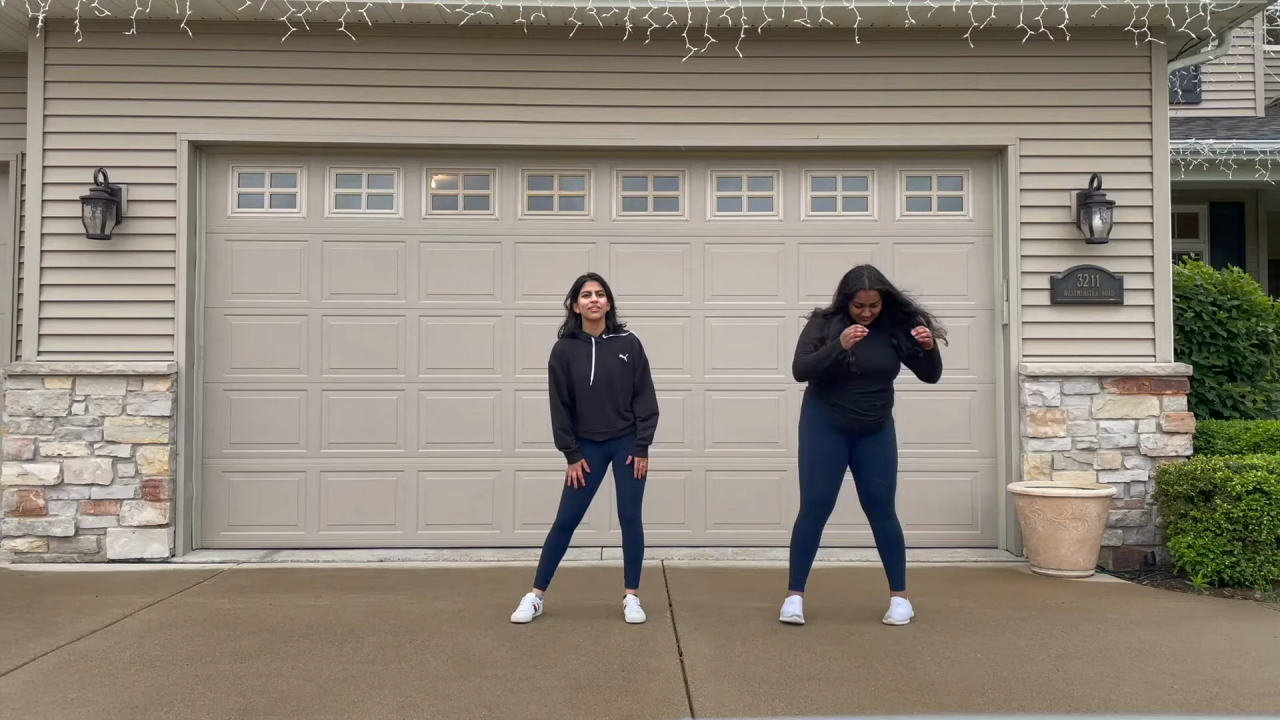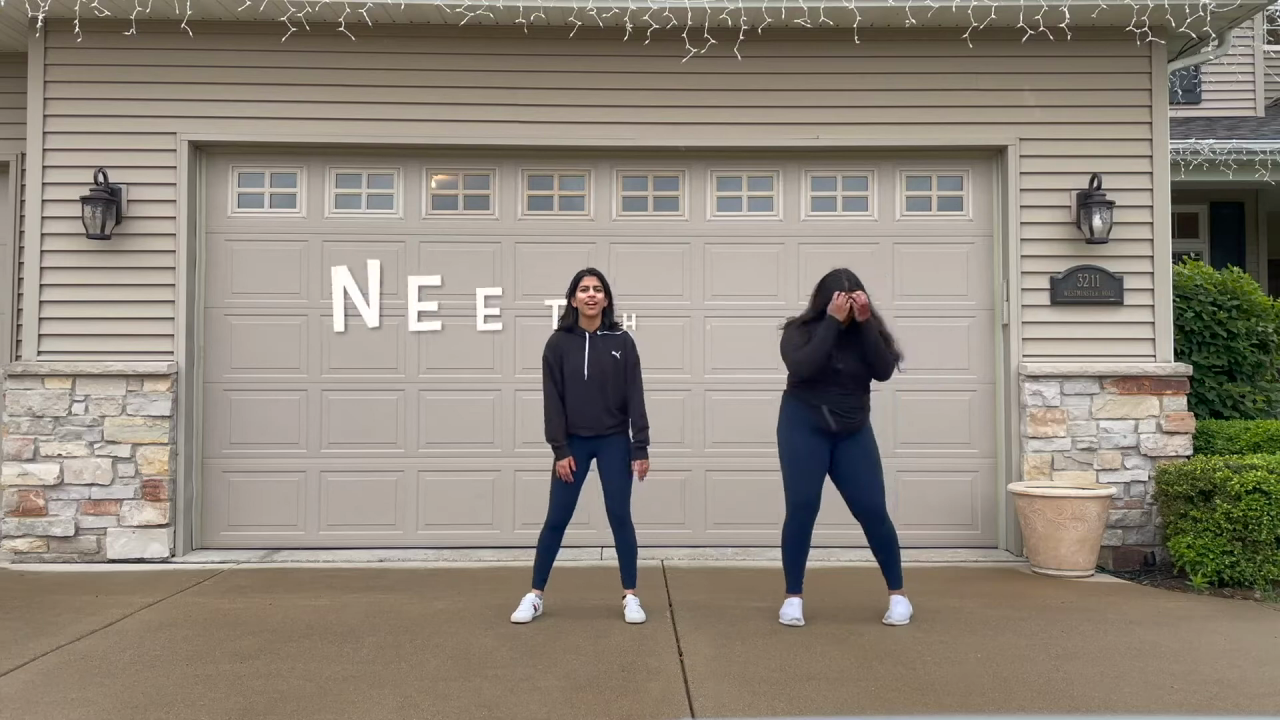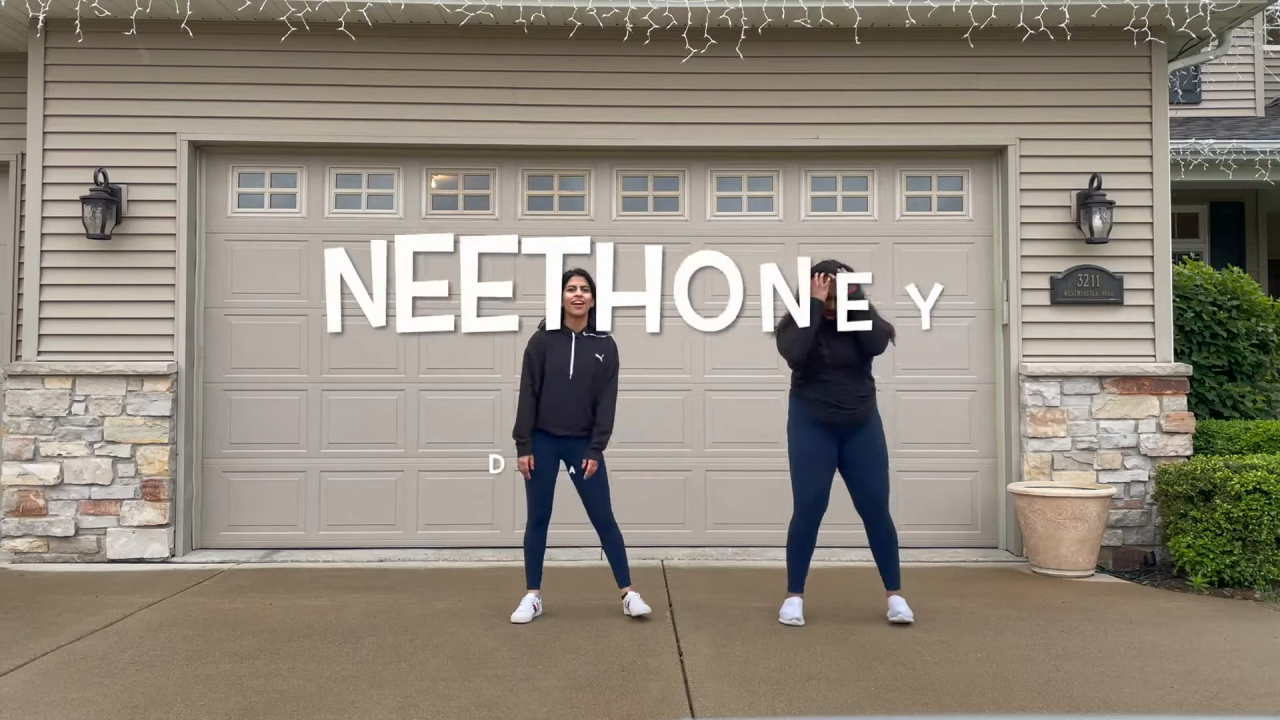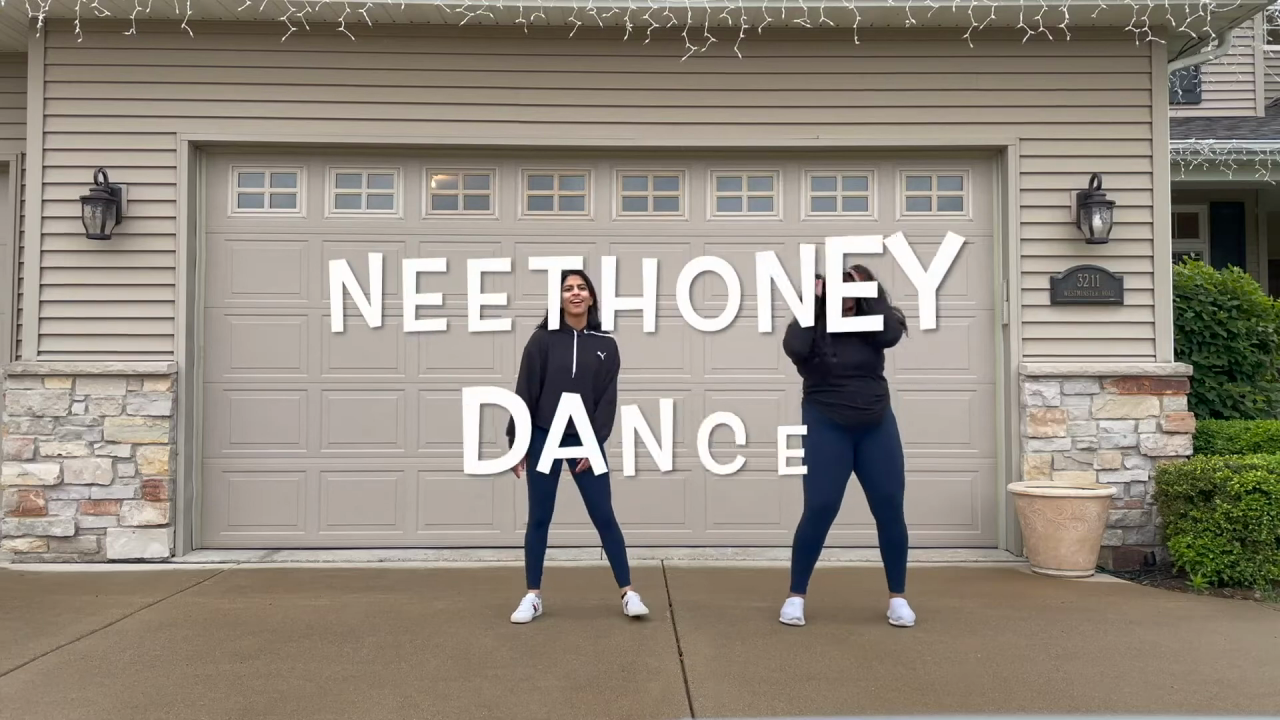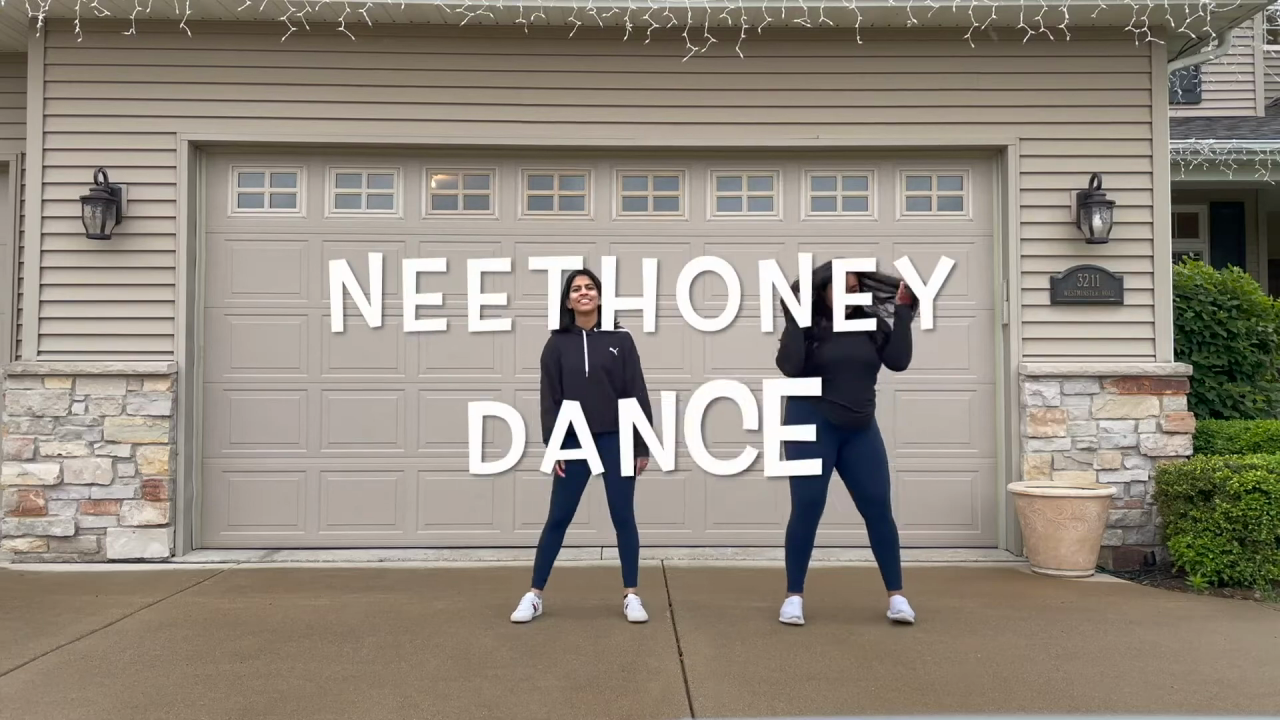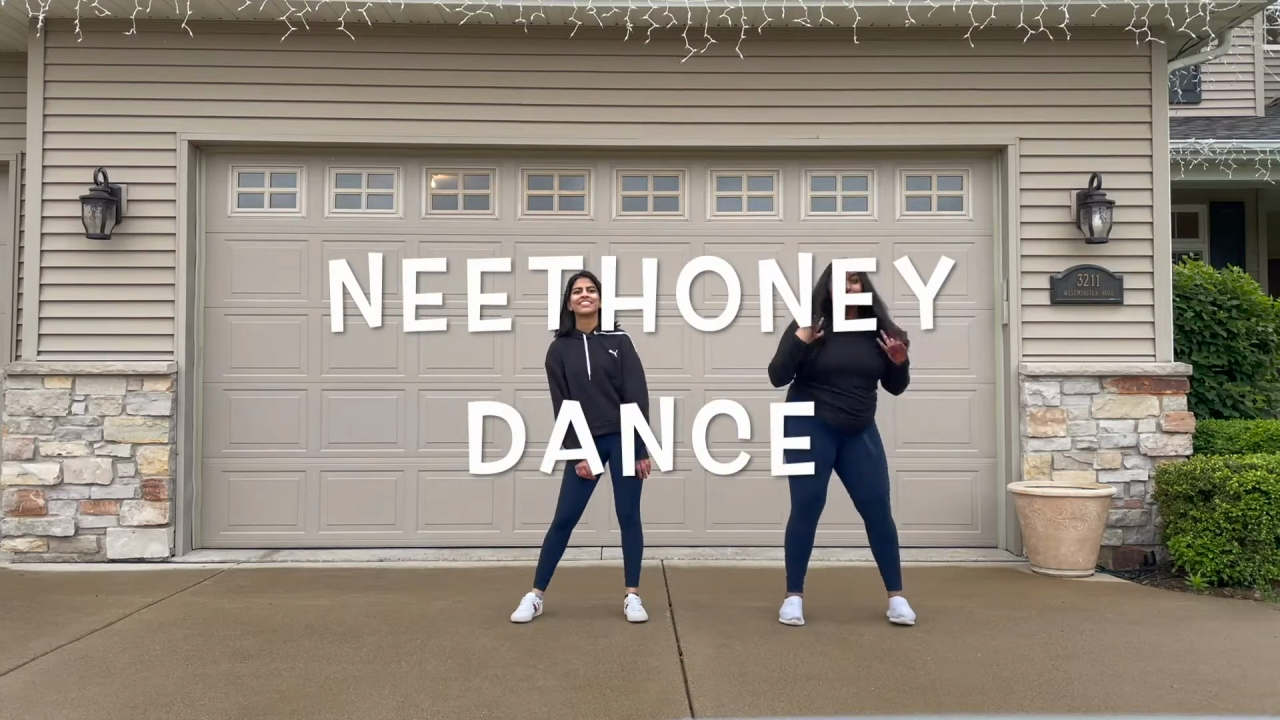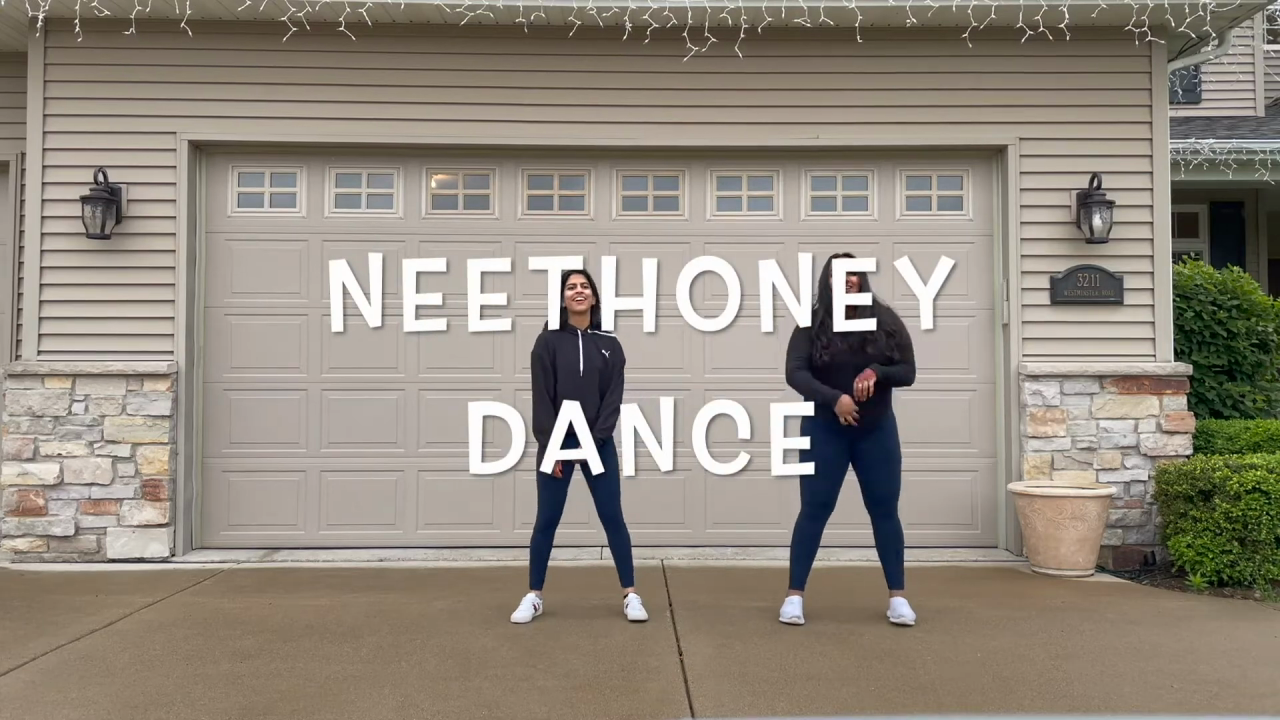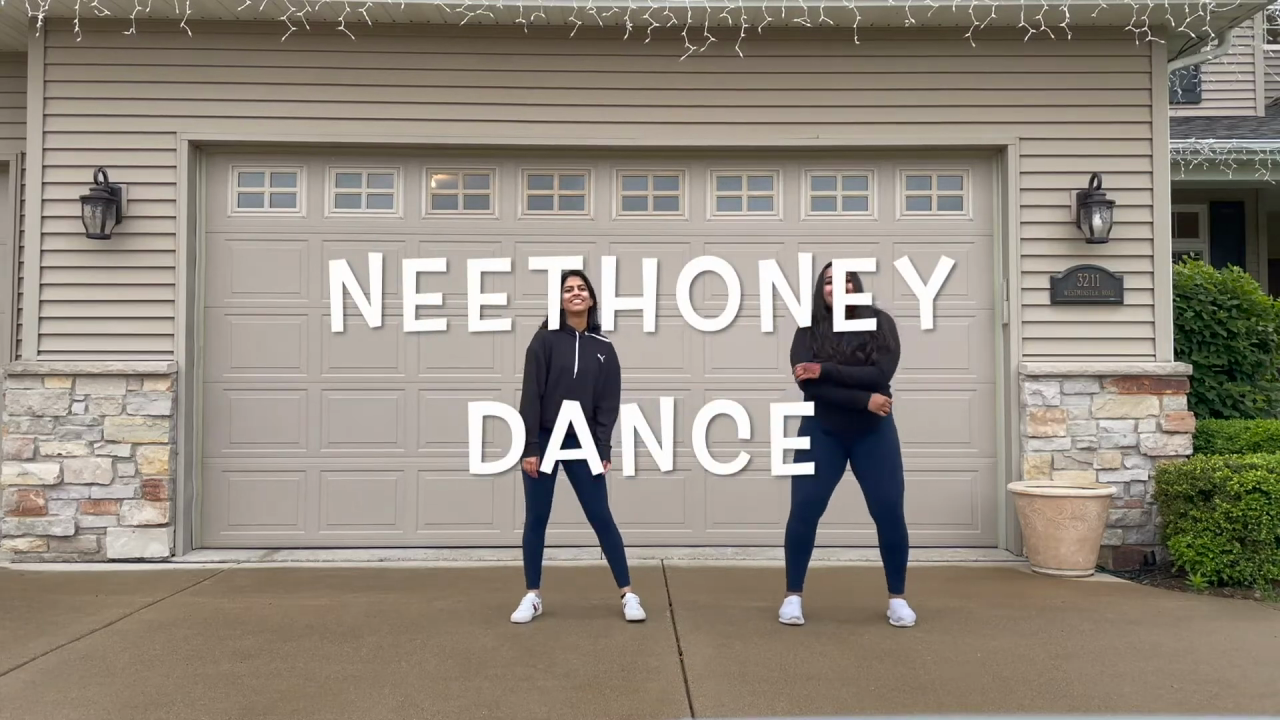
dt=0.3s
person 1, frame 1
left shoulder: (895, 329)
right shoulder: (823, 323)
left elbow: (930, 375)
right elbow: (801, 371)
left wrist: (928, 348)
right wrist: (839, 347)
left hip: (875, 431)
right hip: (824, 426)
left knee: (881, 509)
right knee: (815, 507)
left ankle: (899, 597)
right ankle: (795, 595)
person 1, frame 2
left shoulder: (866, 332)
right shoulder: (800, 330)
left elbow: (884, 371)
right elbow: (802, 368)
left wrist: (865, 323)
right wrist: (832, 322)
left hip: (853, 433)
right hip: (804, 429)
left knee: (872, 511)
right knee: (801, 510)
left ankle: (898, 594)
right ankle: (793, 597)
person 1, frame 3
left shoulder: (859, 319)
right shoulder: (795, 324)
left elbow: (877, 344)
right elbow: (796, 354)
left wrist: (856, 298)
right wrist: (814, 305)
left hip: (862, 426)
right hip: (812, 426)
left knee: (875, 508)
right knee: (809, 508)
left ankle: (895, 595)
right ankle: (794, 596)
person 1, frame 4
right shoulder: (809, 330)
left elbow: (890, 336)
right elbow: (795, 348)
left wrist: (868, 291)
right wrist: (811, 303)
left hip: (877, 428)
right hip: (826, 429)
left knee: (890, 510)
right knee: (819, 511)
left ankle: (897, 598)
right ankle: (796, 596)
person 1, frame 5
left shoulder: (872, 324)
right shoulder: (807, 326)
left elbow: (898, 362)
right elbow: (791, 368)
left wrist: (902, 311)
right wrist: (793, 318)
left hip: (860, 430)
right hip: (812, 427)
left knee: (878, 508)
right knee: (807, 509)
left ankle: (896, 595)
right ankle: (794, 596)
person 1, frame 6
left shoulder: (877, 331)
right shoulder: (809, 327)
left elbow: (895, 387)
right elbow: (777, 377)
left wrist: (900, 361)
right wrist: (798, 342)
left hip: (860, 432)
right hip: (810, 428)
left knee: (878, 509)
right knee: (806, 510)
left ankle: (896, 596)
right ankle: (793, 596)
person 1, frame 7
left shoulder: (884, 320)
right shoulder: (811, 325)
left elbow: (907, 372)
right elbow: (795, 375)
left wrist: (875, 373)
right wrist: (834, 399)
left hip: (876, 428)
right hip: (825, 430)
left knee: (884, 509)
right knee: (815, 509)
left ankle: (897, 596)
right ankle: (794, 595)
person 1, frame 8
left shoulder: (880, 324)
right shoulder: (808, 332)
left elbow: (881, 375)
right elbow: (811, 386)
left wrist: (826, 369)
right wrist: (864, 399)
left hip: (873, 434)
right hip: (822, 433)
left knee: (890, 513)
right knee: (804, 511)
left ankle: (897, 598)
right ankle: (793, 595)
person 2, frame 1
left shoulder: (628, 343)
right shoulder: (564, 350)
left elbow: (645, 397)
right elbow: (560, 406)
left wrist: (642, 446)
right wrist: (572, 455)
left hip: (627, 443)
right hip: (587, 447)
left knee: (630, 519)
right knee: (566, 521)
left ankle: (631, 597)
right ankle: (535, 595)
person 2, frame 2
left shoulder: (621, 342)
right shoulder: (558, 343)
left elbow: (634, 397)
right elbow: (553, 400)
left wrist: (640, 448)
right wrist: (560, 450)
left hip: (614, 442)
right hip: (573, 444)
left knee: (620, 518)
right knee: (556, 520)
left ankle: (630, 597)
right ankle: (535, 596)
person 2, frame 3
left shoulder: (605, 346)
right shoulder: (542, 341)
left elbow: (606, 402)
right elbow: (528, 394)
left wrist: (596, 450)
right wrist: (524, 446)
left hip: (583, 445)
right hip: (544, 442)
left knee: (604, 519)
right knee: (538, 519)
left ankle: (628, 594)
right ankle: (532, 596)
person 2, frame 4
left shoulder: (605, 344)
right shoulder: (543, 340)
left elbow: (607, 400)
right elbow: (525, 392)
left wrist: (593, 446)
right wrist: (516, 442)
left hip: (586, 442)
right hip: (544, 439)
left knee: (604, 517)
right knee: (539, 519)
left ankle: (628, 593)
right ankle: (533, 596)
person 2, frame 5
left shoulder: (620, 340)
right shoulder: (557, 345)
left elbow: (636, 393)
right elbow: (550, 400)
left wrist: (642, 444)
left hip: (617, 440)
right hip: (575, 442)
left knee: (623, 517)
right knee: (557, 519)
left ankle: (631, 596)
right ankle: (534, 595)
person 2, frame 6
left shoulder: (619, 341)
right shoulder: (559, 349)
left elbow: (637, 395)
right elbow: (562, 405)
left wrist: (643, 448)
right wrist: (576, 453)
left hip: (623, 441)
right hip: (586, 444)
left knee: (629, 518)
right knee: (564, 520)
left ankle: (631, 595)
right ankle: (535, 595)
person 2, frame 7
left shoulder: (609, 344)
right shoulder: (549, 341)
left elbow: (613, 399)
right elbow: (542, 397)
left wrist: (596, 440)
right wrist: (548, 447)
left hip: (598, 443)
right hip: (558, 443)
left knee: (612, 518)
right knee: (547, 520)
left ankle: (630, 595)
right ankle: (534, 597)
person 2, frame 8
left shoulder: (604, 349)
right shoulder: (545, 339)
left elbow: (608, 404)
right elbow: (531, 395)
left wrist: (603, 450)
right wrist: (530, 446)
left hip: (582, 444)
right hip: (543, 440)
left knee: (602, 519)
right knee: (536, 519)
left ankle: (627, 594)
right ankle: (532, 596)
